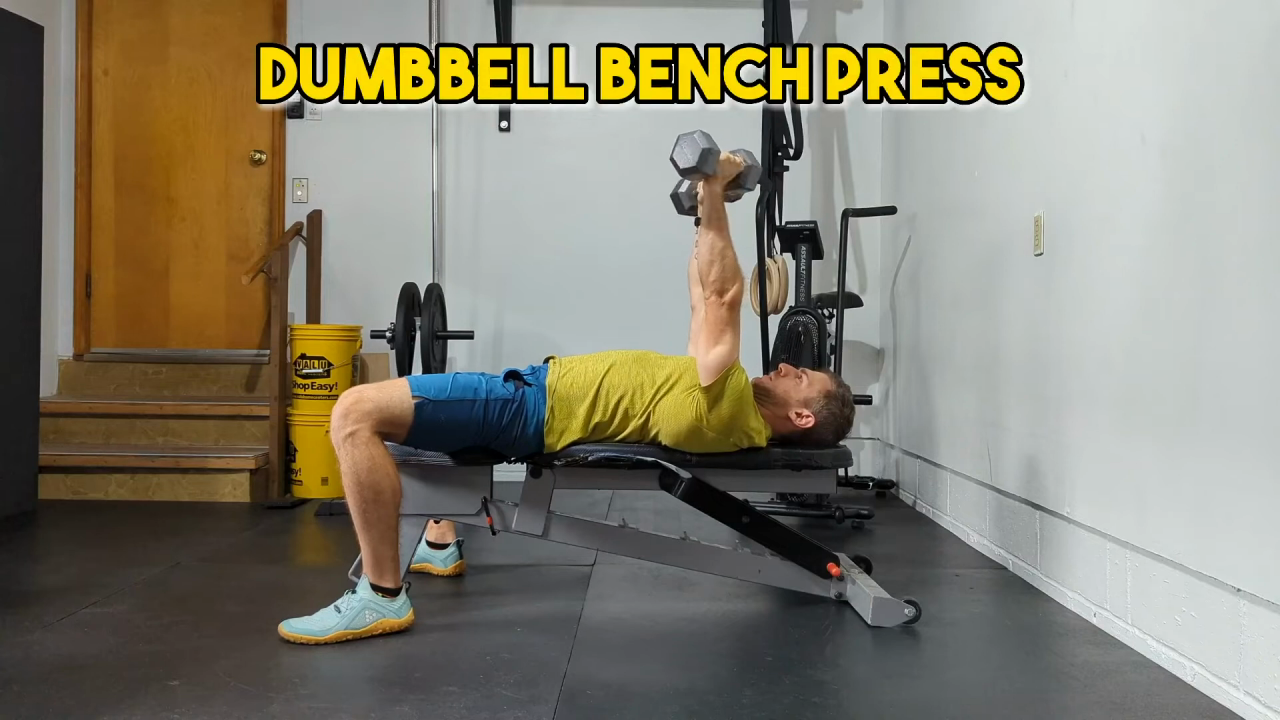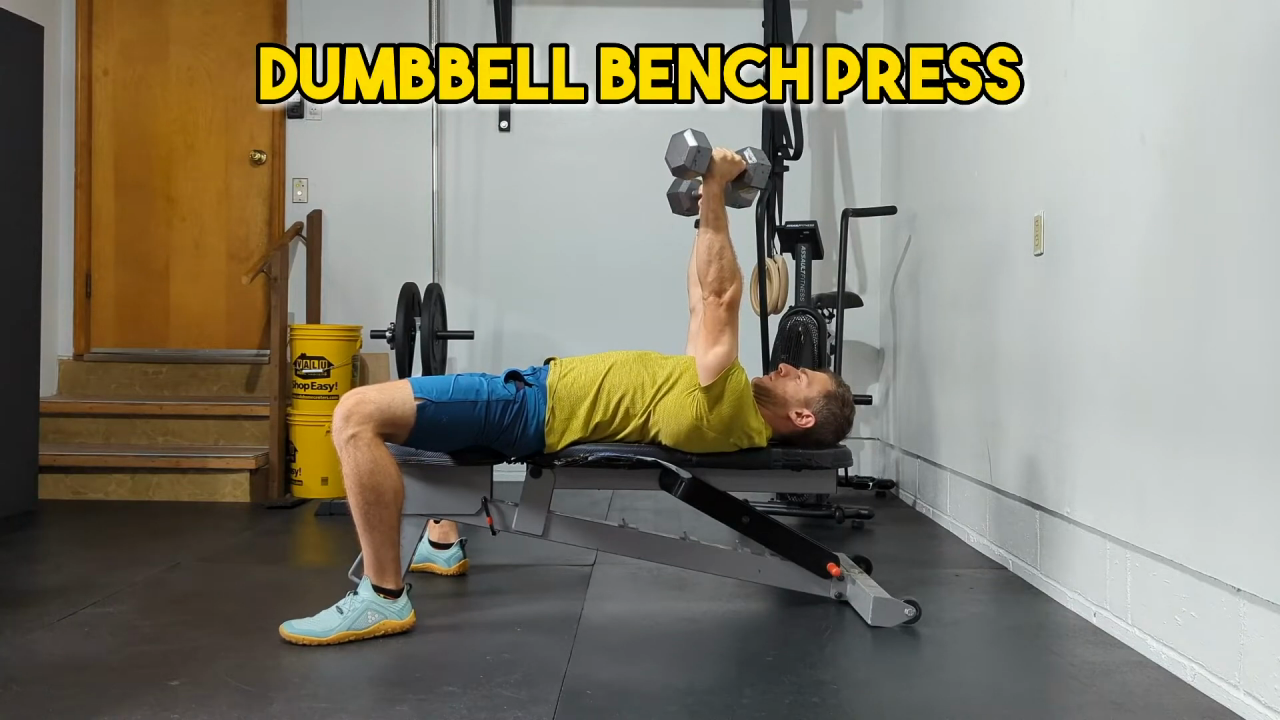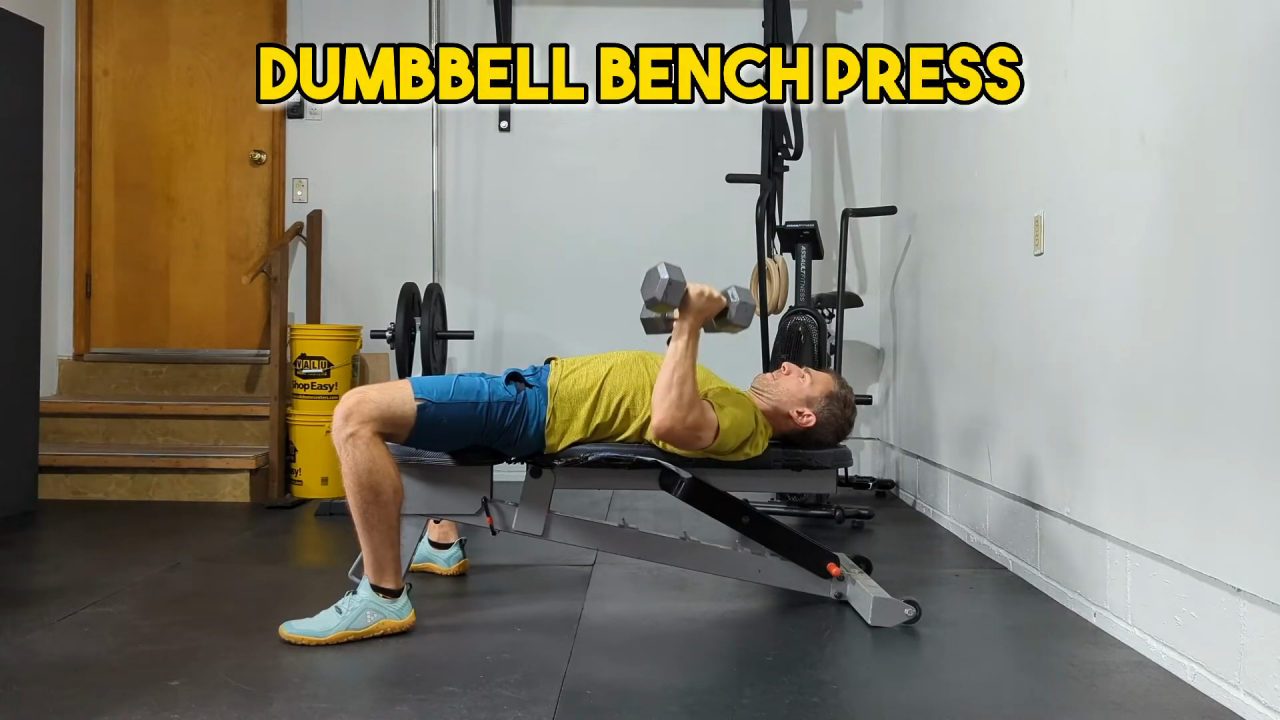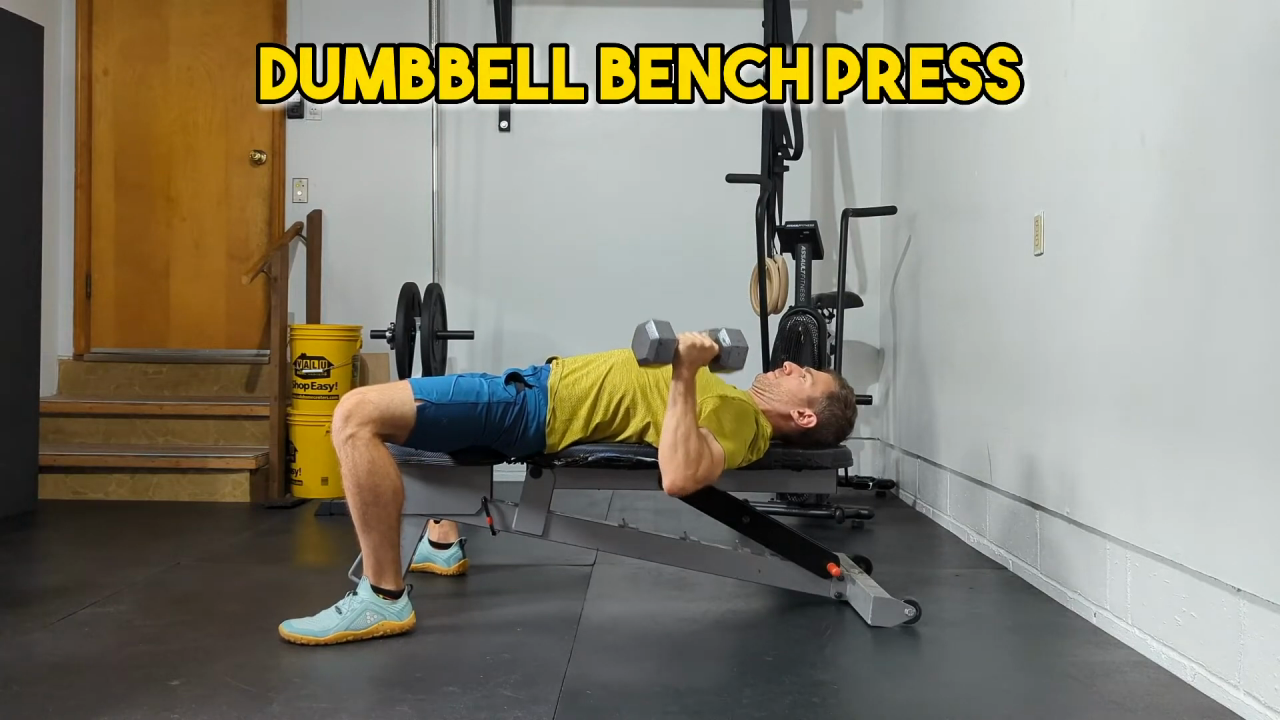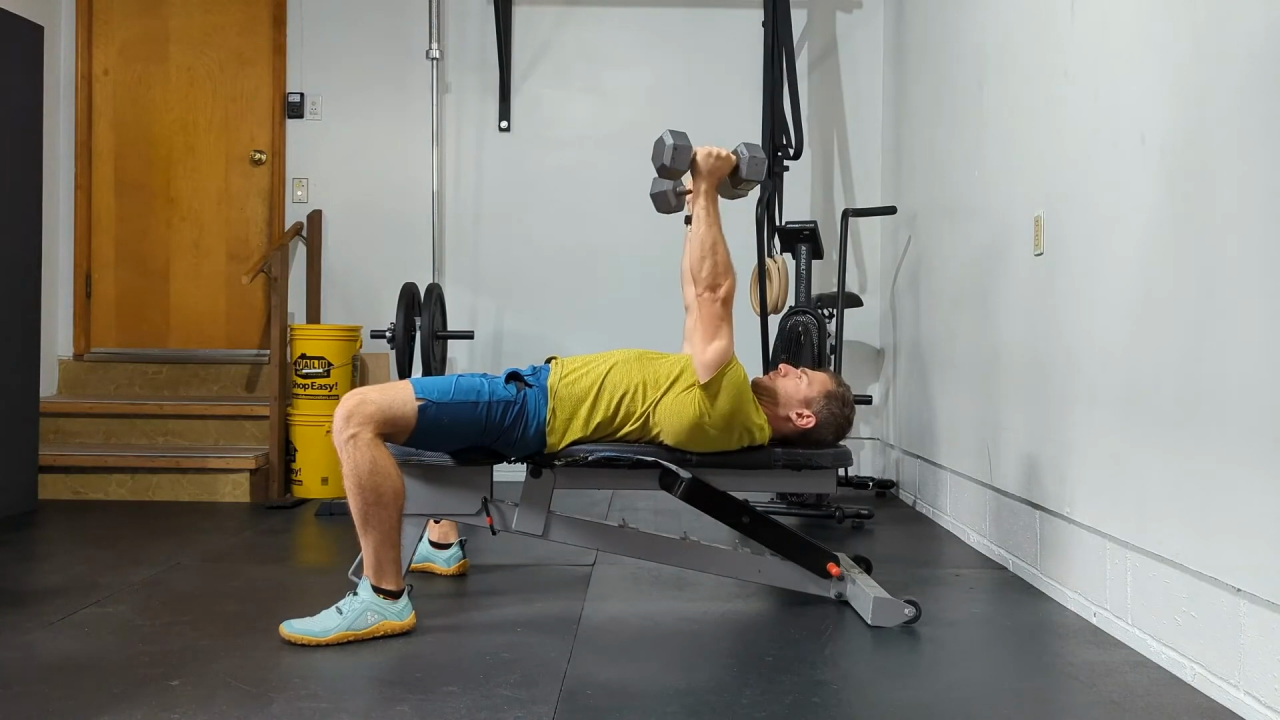
dt=1s
person 1, frame 1
left shoulder: (728, 414)
right shoulder: (733, 402)
left elbow: (724, 297)
right elbow: (704, 303)
left wrist: (715, 194)
right wrist: (707, 207)
left hip: (530, 408)
right hip: (543, 383)
left knee: (356, 412)
right knee: (408, 398)
left ankle: (381, 594)
right ankle: (440, 545)
person 1, frame 2
left shoulder: (729, 416)
right shoulder: (737, 407)
left elbow: (722, 298)
right elbow: (704, 304)
left wrist: (714, 193)
right wrist: (708, 209)
left hip: (533, 409)
left knee: (357, 414)
right knee: (410, 401)
left ankle: (383, 597)
right ankle: (442, 543)
person 1, frame 3
left shoulder: (742, 425)
right shoulder: (738, 409)
left elbow: (668, 423)
left wrist: (690, 325)
right wrist: (687, 324)
left hip: (536, 408)
right hip: (545, 386)
left knee: (358, 414)
right knee: (416, 401)
left ankle: (383, 597)
right ankle: (442, 546)
person 1, frame 4
left shoulder: (742, 428)
right shoulder: (741, 413)
left elbow: (680, 475)
left wrist: (684, 373)
right wrist: (683, 362)
left hip: (537, 409)
right hip: (546, 383)
left knee: (357, 413)
right knee: (418, 400)
left ankle: (382, 598)
right ankle: (442, 544)
person 1, frame 5
left shoulder: (729, 414)
right shoulder: (740, 406)
left elbow: (714, 294)
right elbow: (702, 299)
left wrist: (707, 191)
right wrist: (699, 205)
left hip: (533, 409)
right hip: (544, 384)
left knee: (358, 415)
right knee: (415, 400)
left ankle: (383, 599)
right ankle: (442, 545)
